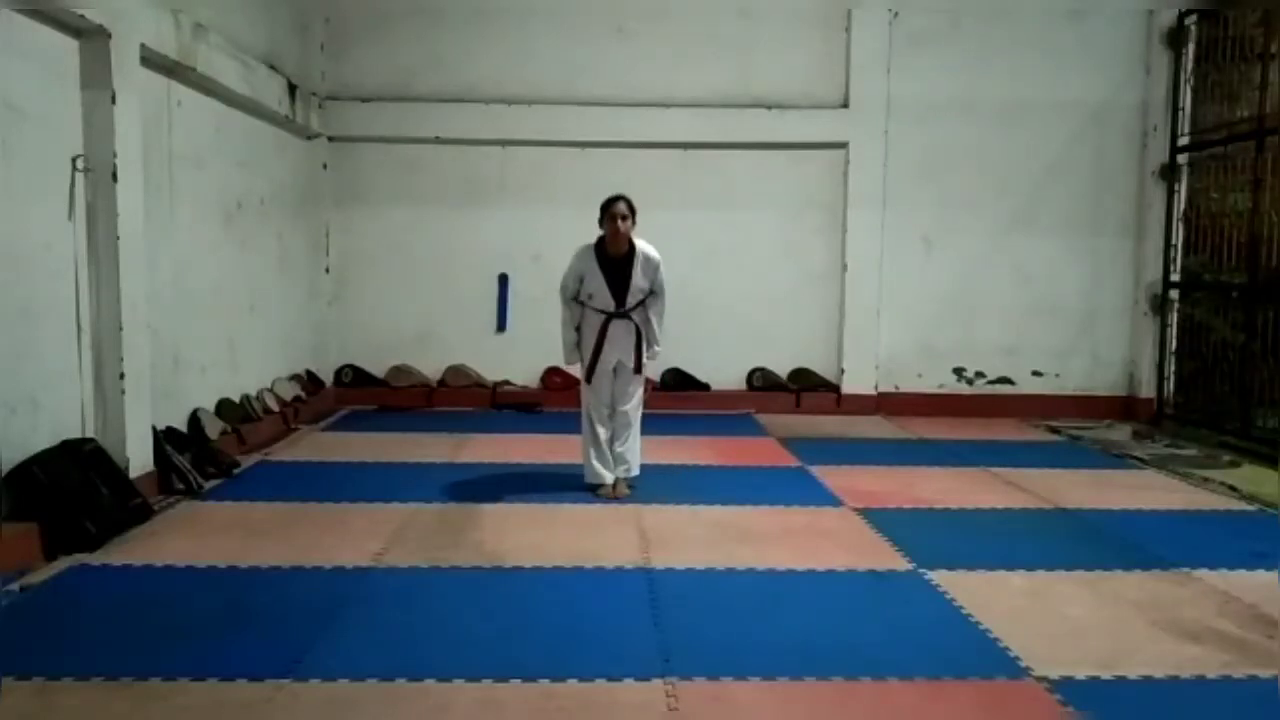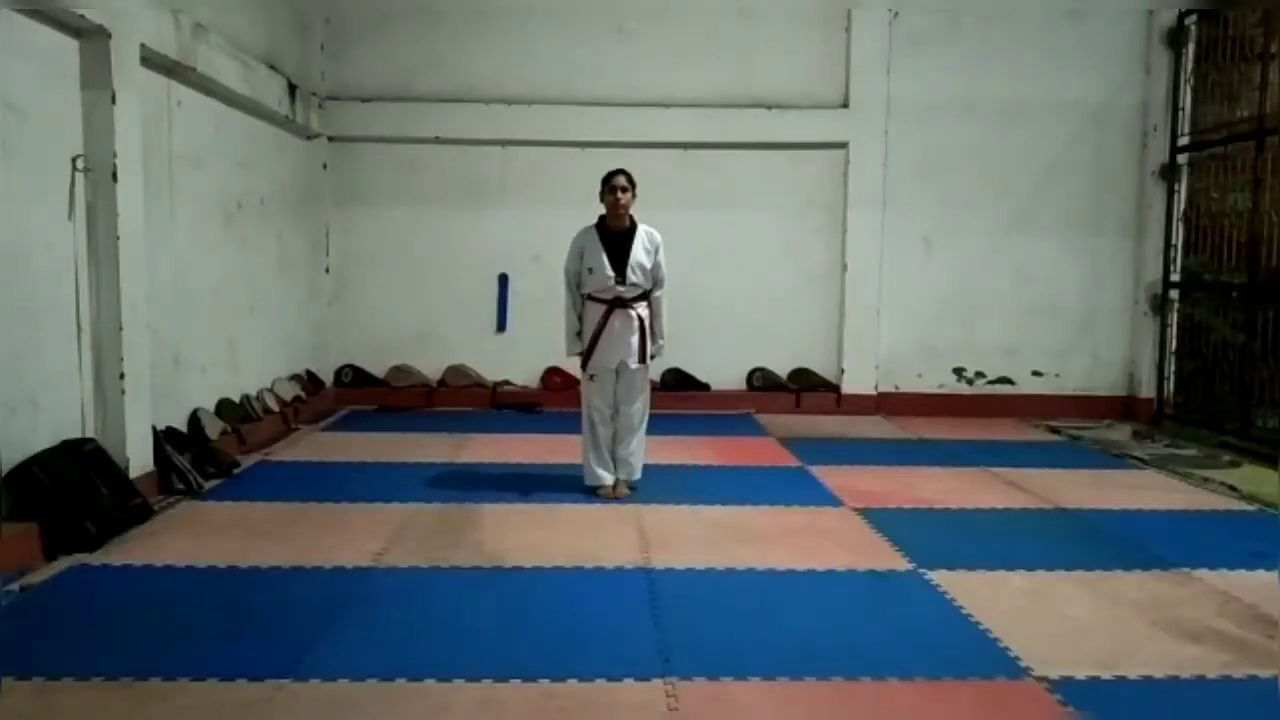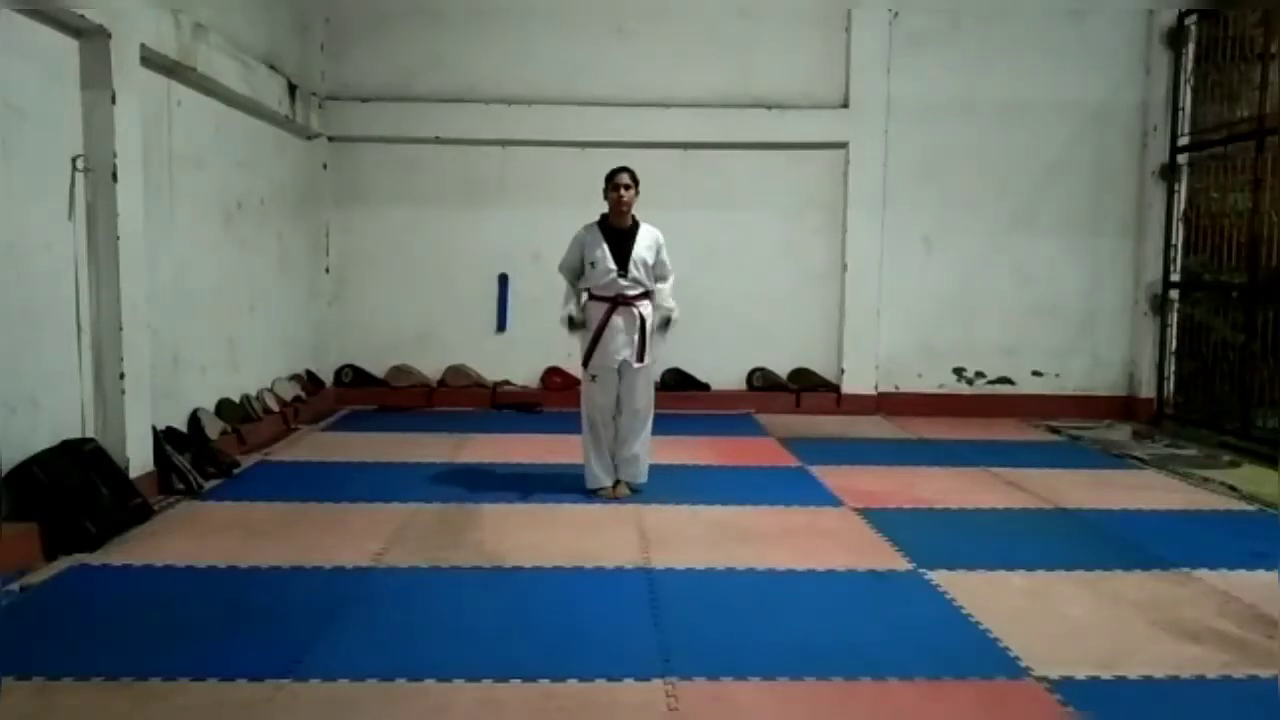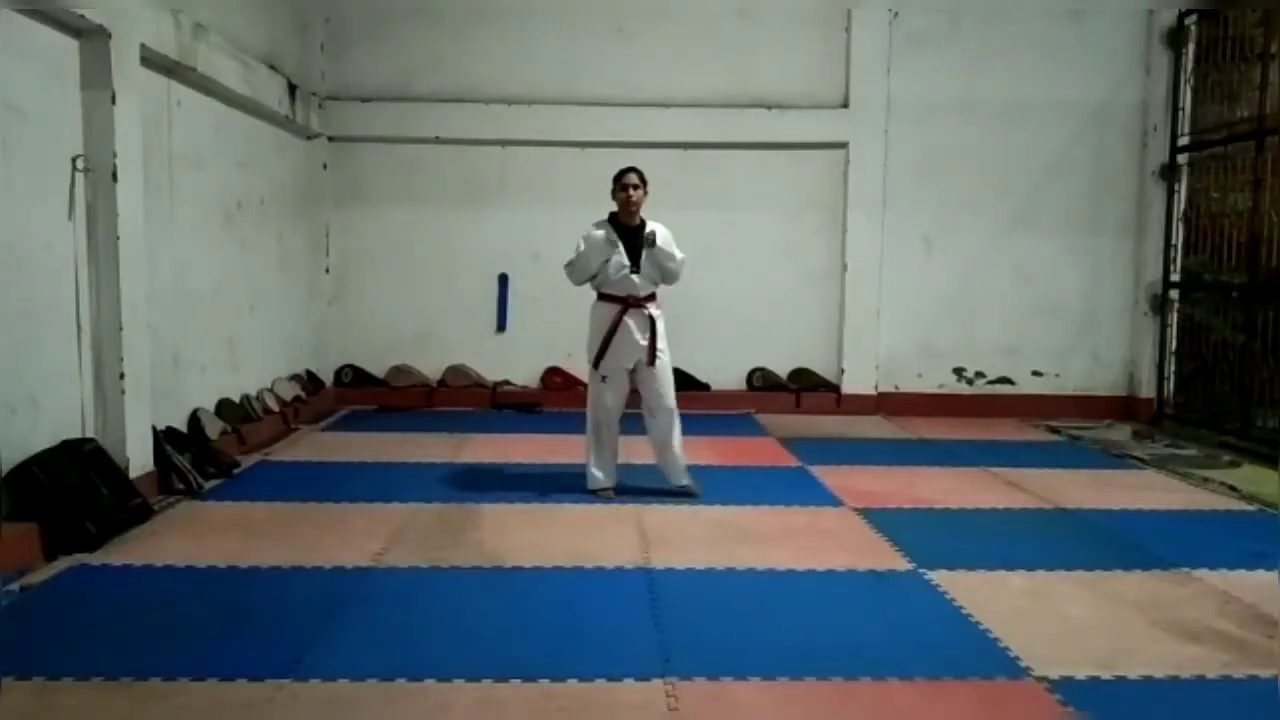
dt=0.3s
person 1, frame 1
left shoulder: (649, 257)
right shoulder: (584, 258)
left elbow: (656, 297)
right elbow: (569, 300)
left wrist: (652, 341)
right wrist: (572, 347)
left hip: (631, 332)
right hip: (596, 332)
left knee: (627, 406)
right knee: (597, 406)
left ankle: (622, 474)
right ankle: (603, 475)
person 1, frame 2
left shoulder: (650, 238)
right shoulder: (585, 238)
left elbow: (658, 289)
right elbow: (572, 288)
left wrist: (658, 338)
right wrist: (574, 338)
left hip: (636, 326)
right hip: (598, 325)
left knee: (633, 407)
right knee: (598, 406)
left ankle: (624, 475)
right ankle: (602, 476)
person 1, frame 3
left shoulder: (652, 236)
right shoulder: (586, 235)
left elbow: (661, 275)
right elbow: (569, 273)
left wrist: (667, 308)
right wrist: (570, 310)
left hip: (638, 322)
right hip: (599, 321)
left knee: (638, 405)
right knee: (598, 406)
left ankle: (626, 474)
right ankle: (601, 478)
person 1, frame 4
left shoulder: (659, 234)
right shoulder: (598, 233)
left elbow: (673, 274)
right elbow: (574, 273)
left wrist: (659, 248)
right wrist: (601, 249)
left hip: (648, 321)
right hip: (610, 321)
left knee: (663, 403)
right knee: (604, 405)
left ankle: (678, 475)
right ankle: (601, 478)
